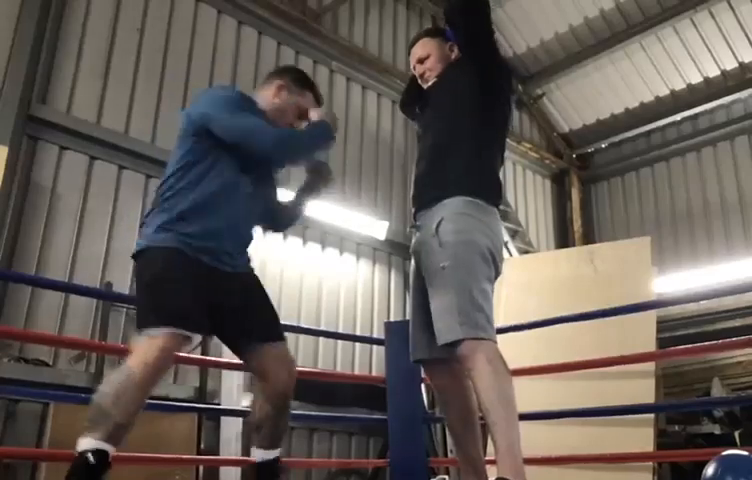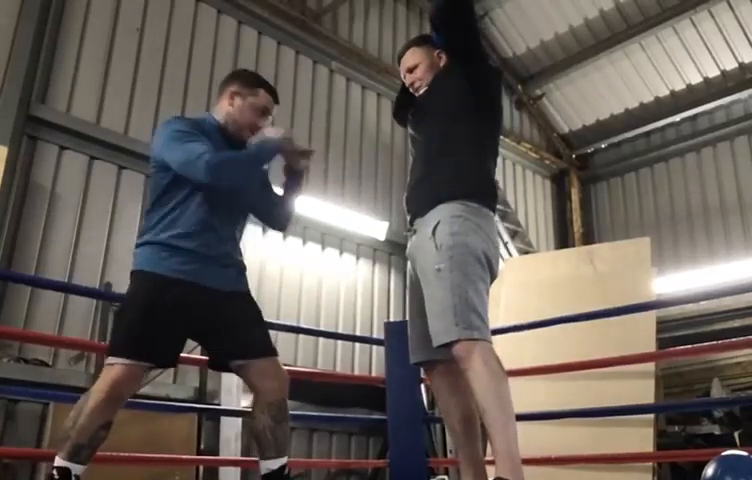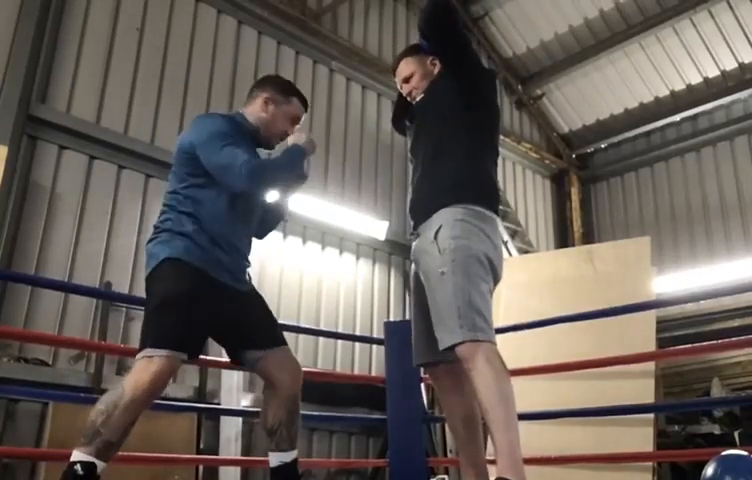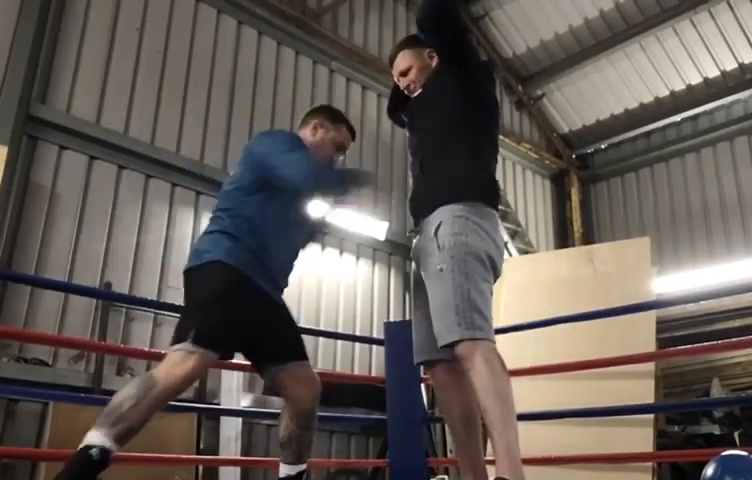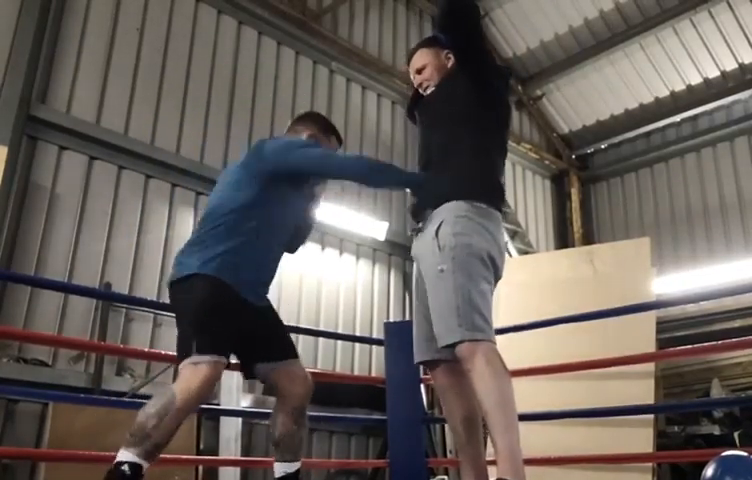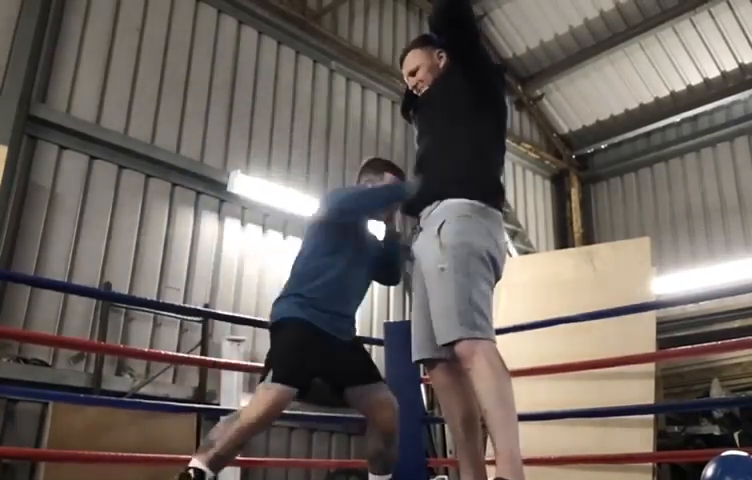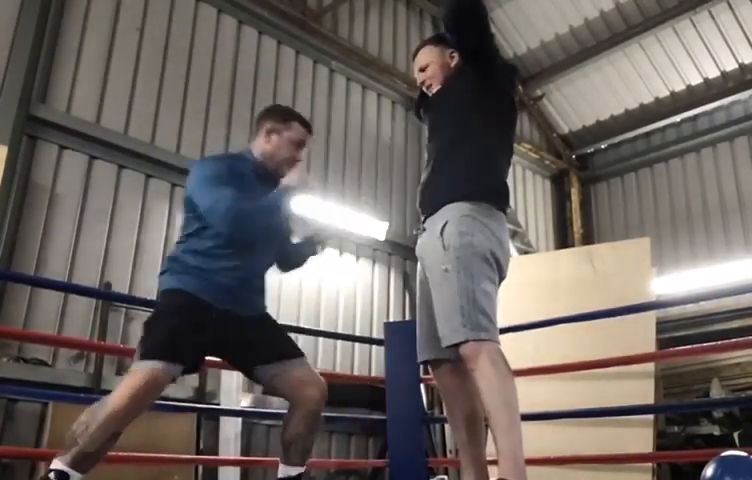
dt=0.7s
person 1, frame 1
left shoulder: (481, 72)
right shoulder: (438, 101)
right elbow: (407, 102)
left wrist: (440, 44)
right wrist: (422, 76)
left hip: (460, 215)
right hip: (432, 226)
left knee: (471, 341)
right knee: (440, 361)
person 1, frame 2
left shoulder: (471, 79)
right shoulder: (430, 110)
right elbow: (398, 111)
left wrist: (429, 48)
right wrist: (413, 86)
left hip: (456, 220)
right hip: (426, 232)
left knee: (467, 342)
right knee: (439, 363)
person 1, frame 3
left shoulder: (467, 83)
right shoulder: (429, 114)
right elbow: (398, 120)
right wrist: (410, 96)
left hip: (459, 224)
right hip: (430, 236)
left knee: (471, 344)
right knee: (442, 365)
person 1, frame 4
left shoulder: (466, 78)
right shoulder: (428, 107)
right elbow: (395, 110)
right wrist: (407, 90)
left hip: (458, 218)
right hip: (432, 231)
left knee: (470, 342)
right knee: (441, 362)
person 1, frame 5
left shoulder: (479, 79)
right shoulder: (438, 106)
right elbow: (413, 110)
right wrist: (423, 87)
left hip: (460, 220)
right hip: (435, 229)
left knee: (471, 343)
right knee: (443, 362)
person 1, frame 6
left shoulder: (473, 78)
right shoulder: (435, 104)
right elbow: (409, 107)
left hip: (459, 219)
right hip: (433, 229)
left knee: (470, 343)
right knee: (441, 361)
person 1, frame 7
left shoulder: (484, 79)
right shoulder: (446, 106)
right elbow: (422, 106)
left hip: (465, 220)
right hip: (439, 230)
left knee: (475, 344)
right knee: (446, 361)
person 2, frame 1
left shoulder: (279, 147)
right shoulder: (224, 102)
left elbow: (276, 221)
right elbow: (274, 145)
left wrist: (309, 191)
right wrist: (322, 130)
left hip: (229, 268)
right hip: (177, 250)
left knee: (279, 371)
right knee: (158, 350)
person 2, frame 2
left shoulder: (246, 158)
right shoulder: (178, 130)
left elbow: (277, 219)
right elbow: (211, 169)
left wrist: (295, 176)
right wrist: (272, 145)
left hip: (226, 285)
right hip: (164, 274)
left knee: (273, 383)
right knee: (118, 380)
person 2, frame 3
left shoulder: (245, 153)
right shoulder: (212, 128)
left elbow: (260, 224)
right elbow: (252, 176)
left wrist: (290, 184)
right wrist: (297, 153)
left hip: (230, 279)
right hip: (183, 265)
left knee: (286, 374)
right knee: (153, 372)
person 2, frame 4
left shoulder: (301, 184)
right shoulder: (276, 144)
left elbow: (291, 238)
right elbow: (314, 175)
right wrist: (356, 179)
left hip: (262, 288)
right hip: (224, 268)
left knee: (305, 389)
right knee: (184, 365)
person 2, frame 5
left shoulder: (292, 178)
right shoulder: (278, 152)
left elbow: (284, 242)
right elbow: (350, 167)
left wrist: (308, 208)
right wrist: (417, 180)
left hip: (244, 292)
right hip: (207, 278)
left knee: (296, 386)
right knee: (199, 380)
person 2, frame 6
left shoulder: (365, 238)
right shoulder: (341, 205)
left elbow: (390, 275)
left wrist: (391, 229)
left hip: (339, 334)
right hip: (301, 322)
left knee: (386, 411)
right knee: (268, 404)
person 2, frame 7
left shoulder: (273, 194)
right shoulder: (215, 170)
left elbow: (283, 259)
right elbow: (231, 222)
left wrist: (309, 247)
right wrist: (284, 192)
left hip: (246, 309)
right hip: (191, 295)
left knee: (311, 390)
right knee: (140, 387)
